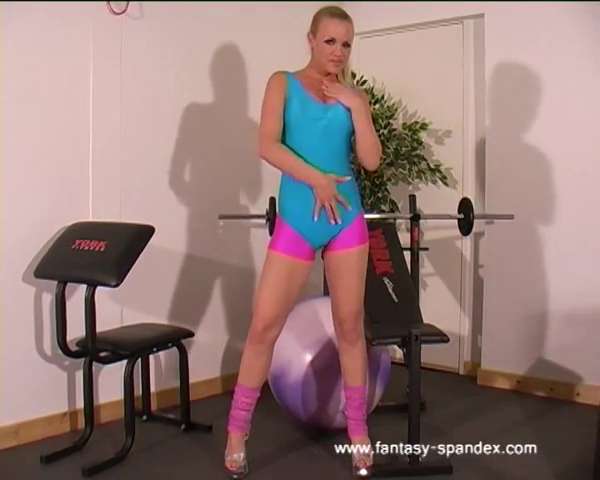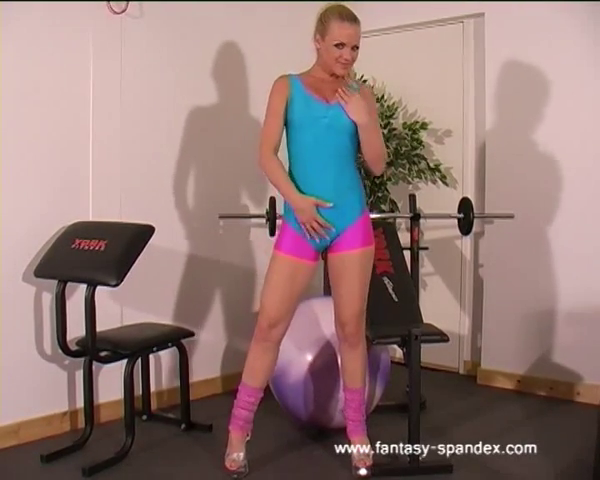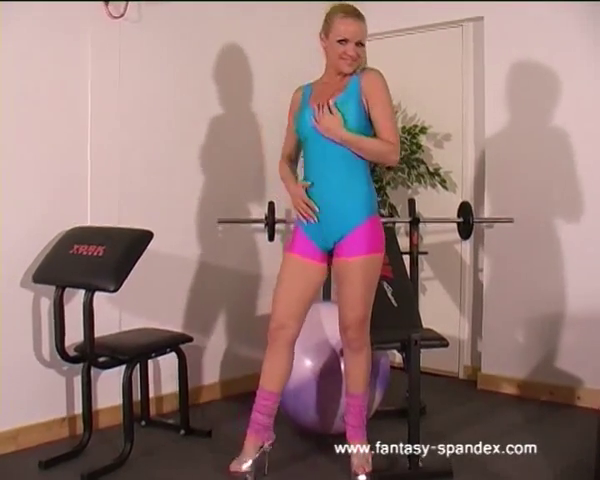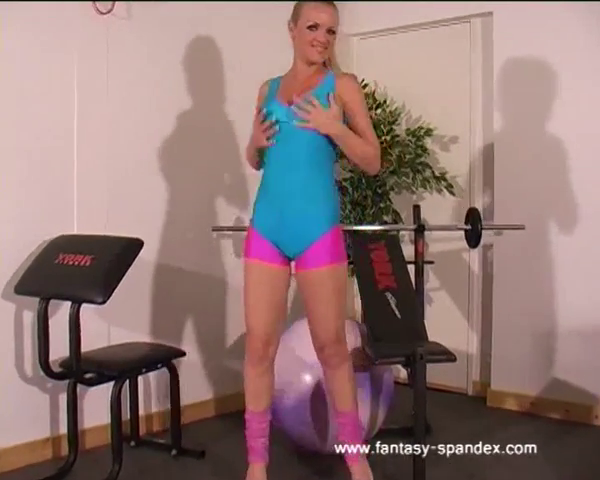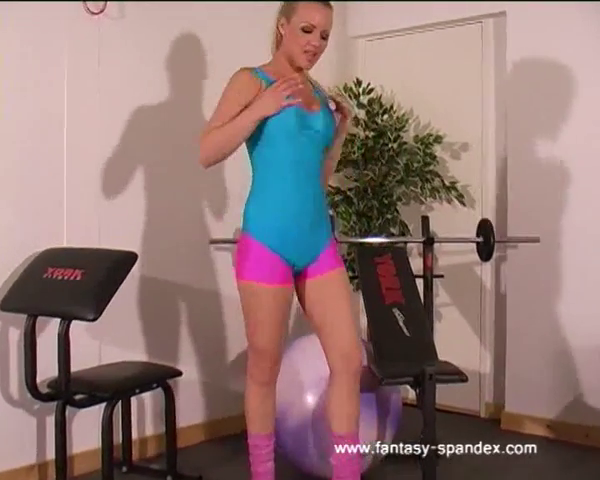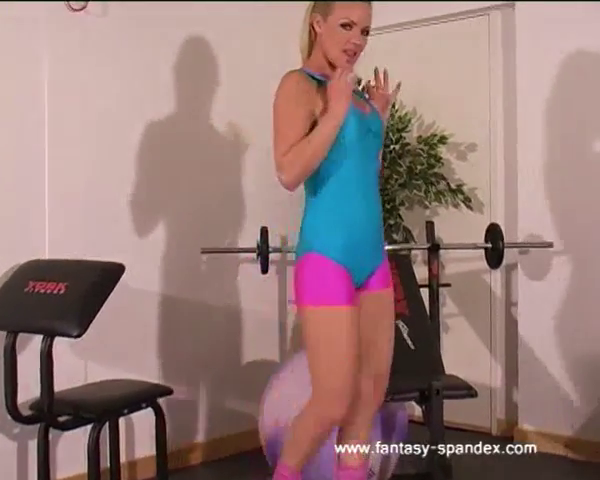
dt=0.5s
person 1, frame 1
left shoulder: (353, 96)
right shoulder: (283, 83)
left elbow: (371, 159)
right elbow: (268, 146)
left wrist: (356, 106)
right wrist: (317, 180)
left hip: (347, 219)
right hip: (296, 220)
left knee: (349, 325)
right knee: (264, 326)
left ankle: (358, 431)
right ankle: (237, 430)
person 1, frame 2
left shoulder: (361, 95)
right shoulder: (287, 86)
left elbow: (378, 165)
right elbow: (267, 154)
left wrist: (364, 118)
right wrist: (295, 200)
left hip: (351, 219)
right hip: (299, 220)
left knee: (351, 327)
right knee: (269, 324)
left ankle: (356, 431)
right ankle: (239, 429)
person 1, frame 3
left shoulder: (369, 82)
right shoulder: (301, 95)
left elbow: (391, 151)
right elbow: (288, 156)
left wrist: (338, 133)
right wrist: (291, 182)
left hip: (357, 220)
right hip: (310, 223)
left knee: (354, 332)
right knee: (281, 328)
left ankle: (356, 439)
right ankle: (258, 437)
person 1, frame 4
left shoulder: (342, 86)
right shoulder: (269, 88)
left elbow: (372, 162)
left wrist: (333, 127)
right wrist: (255, 142)
left hip: (318, 228)
right hip: (266, 226)
left knee: (331, 346)
right knee: (259, 345)
person 1, frame 5
left shoulder: (323, 96)
right shoulder: (251, 80)
right elbow: (207, 153)
left wrist: (340, 131)
right wrist: (261, 107)
left hip: (319, 241)
right hip: (267, 240)
left knee: (348, 361)
right knee: (265, 367)
person 1, frame 6
left shoulder: (354, 94)
right shoulder: (299, 85)
right elbow: (289, 173)
left wrist: (376, 117)
right wrist: (336, 111)
left hip: (371, 256)
right hip: (326, 256)
left knee: (370, 390)
right knee: (334, 400)
